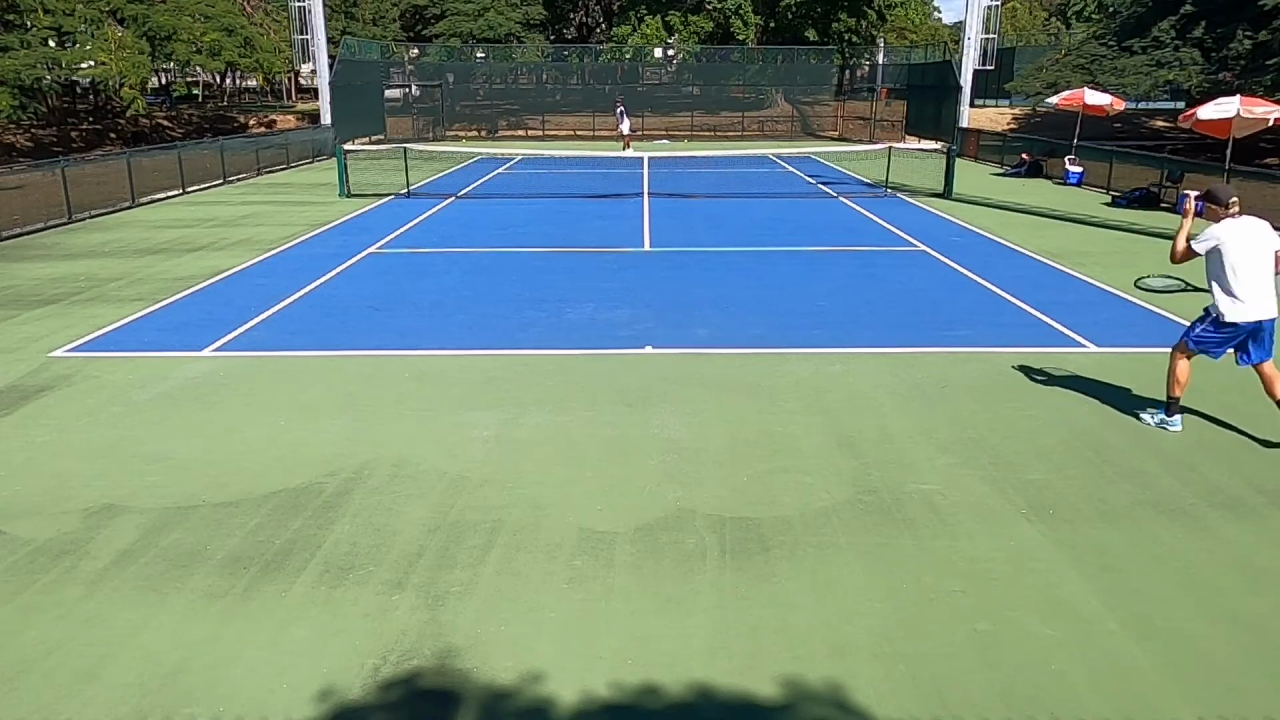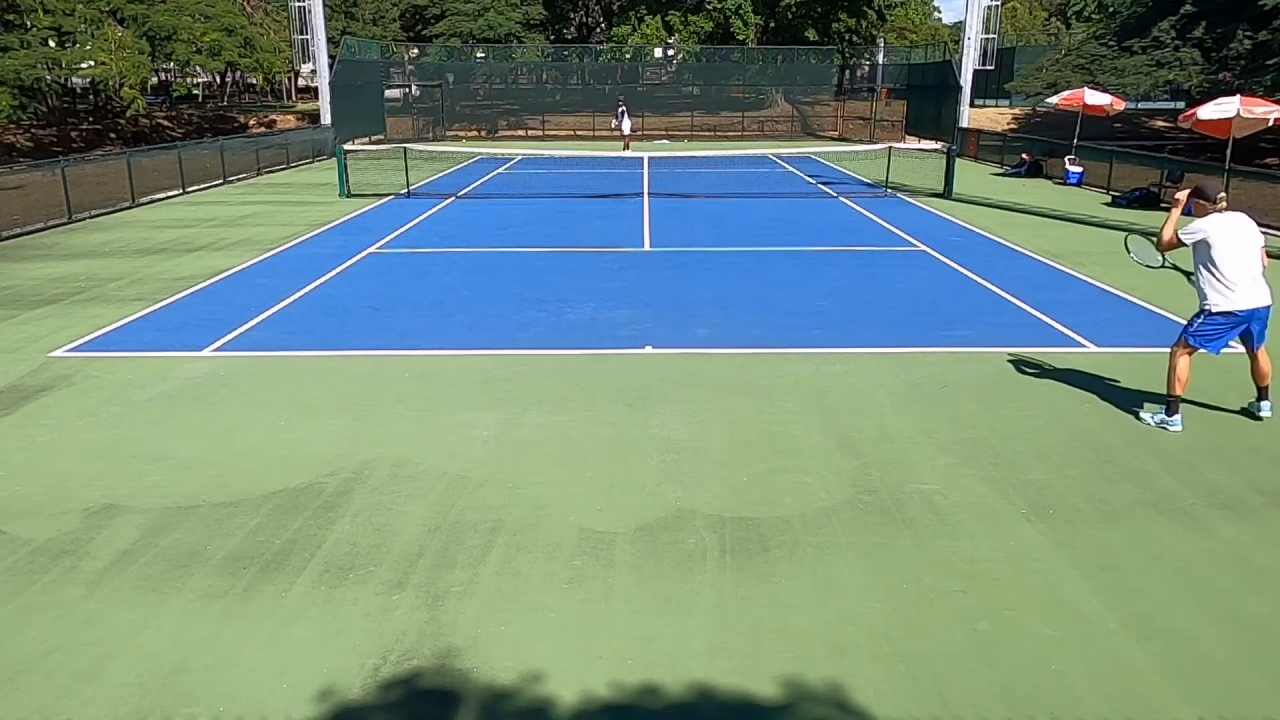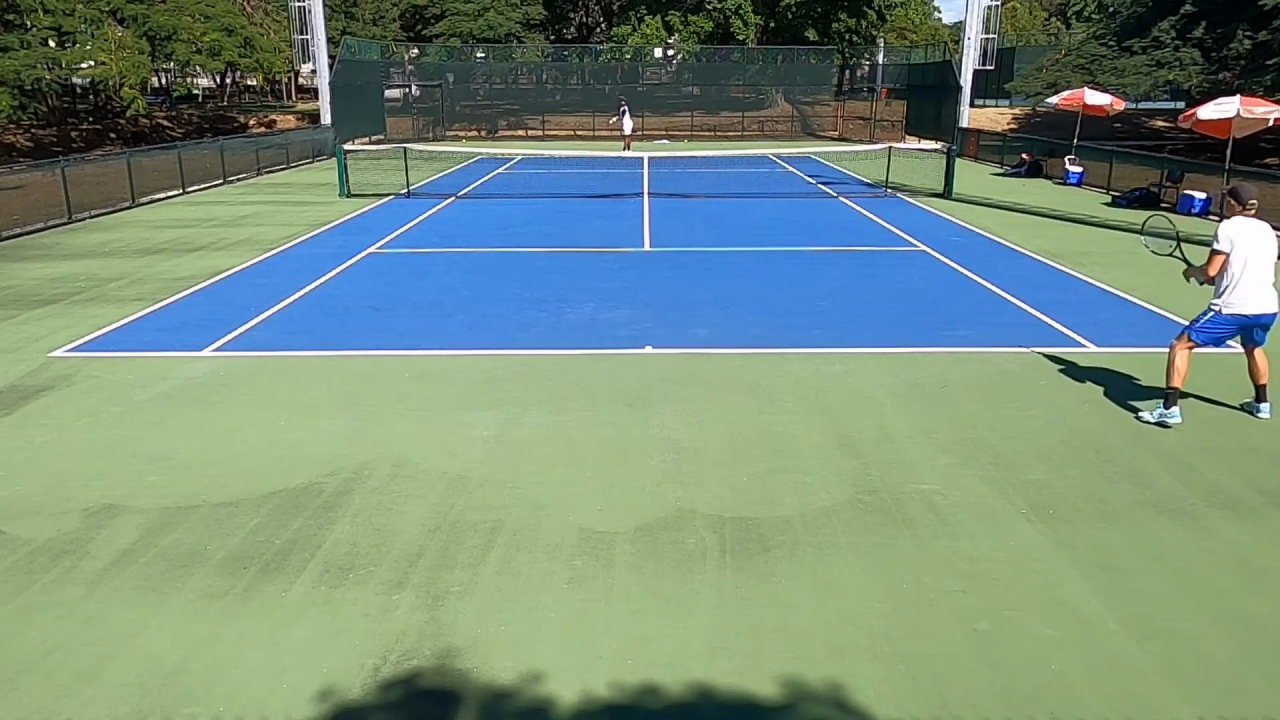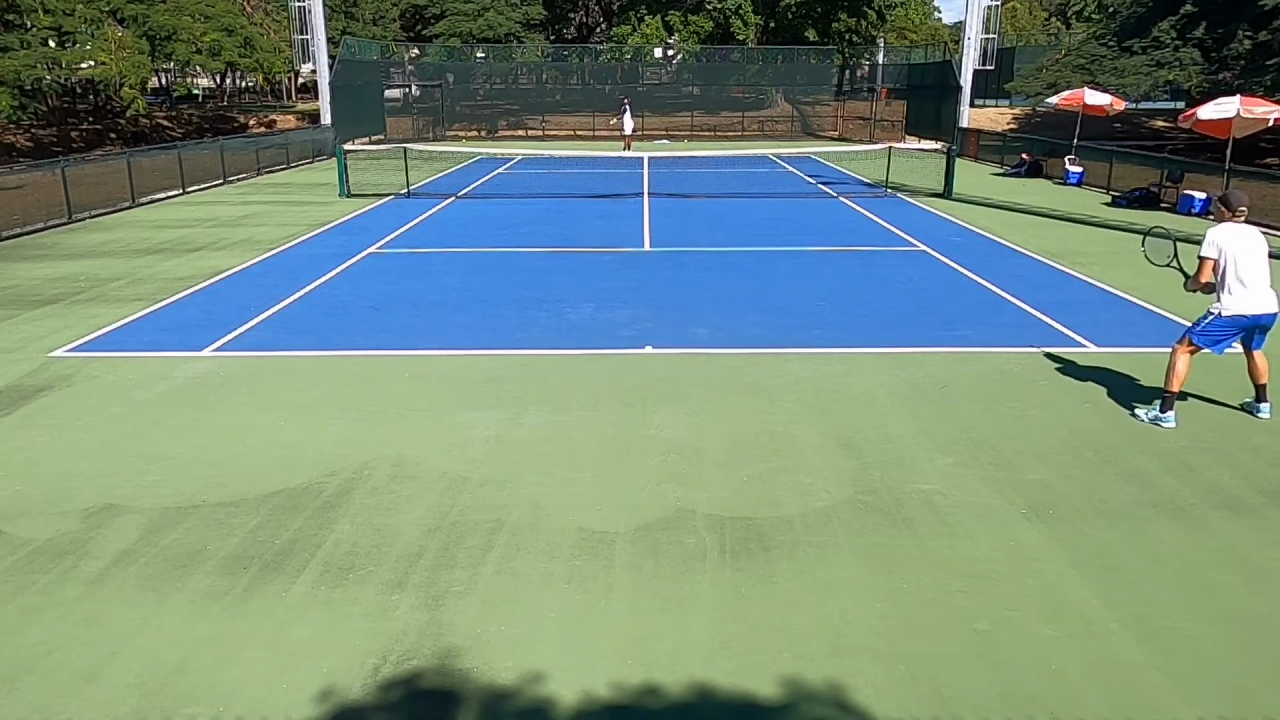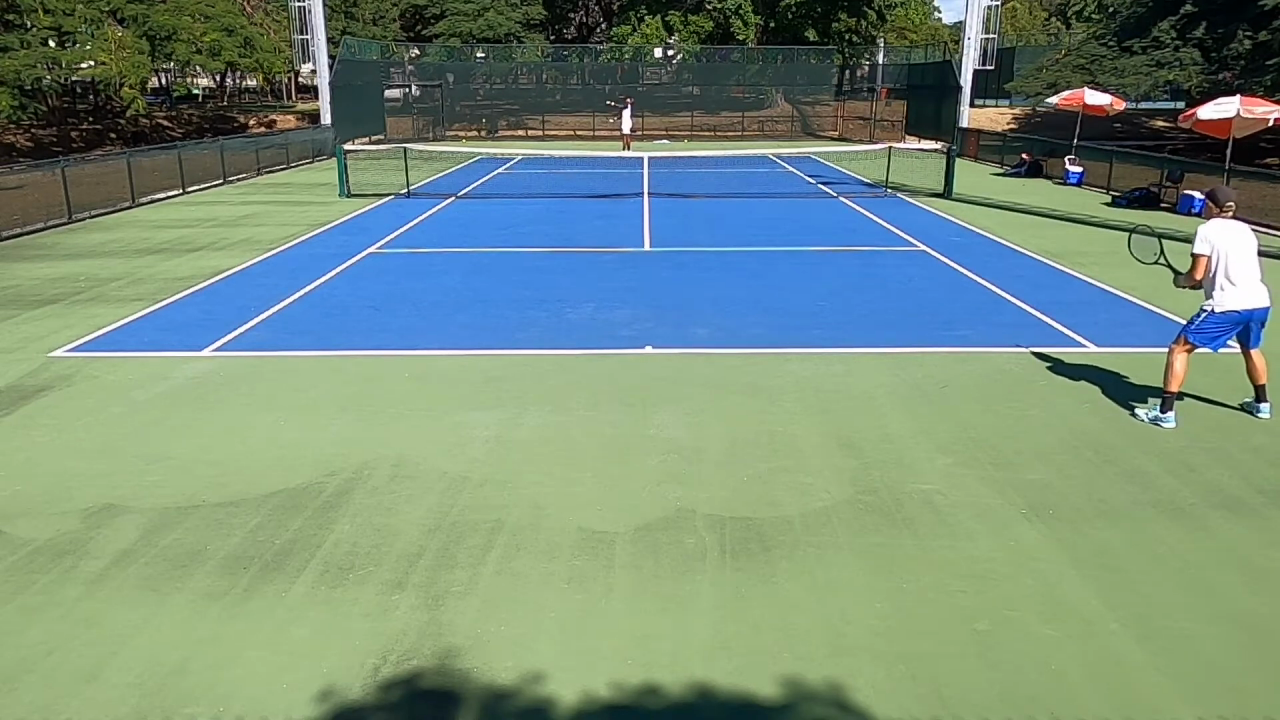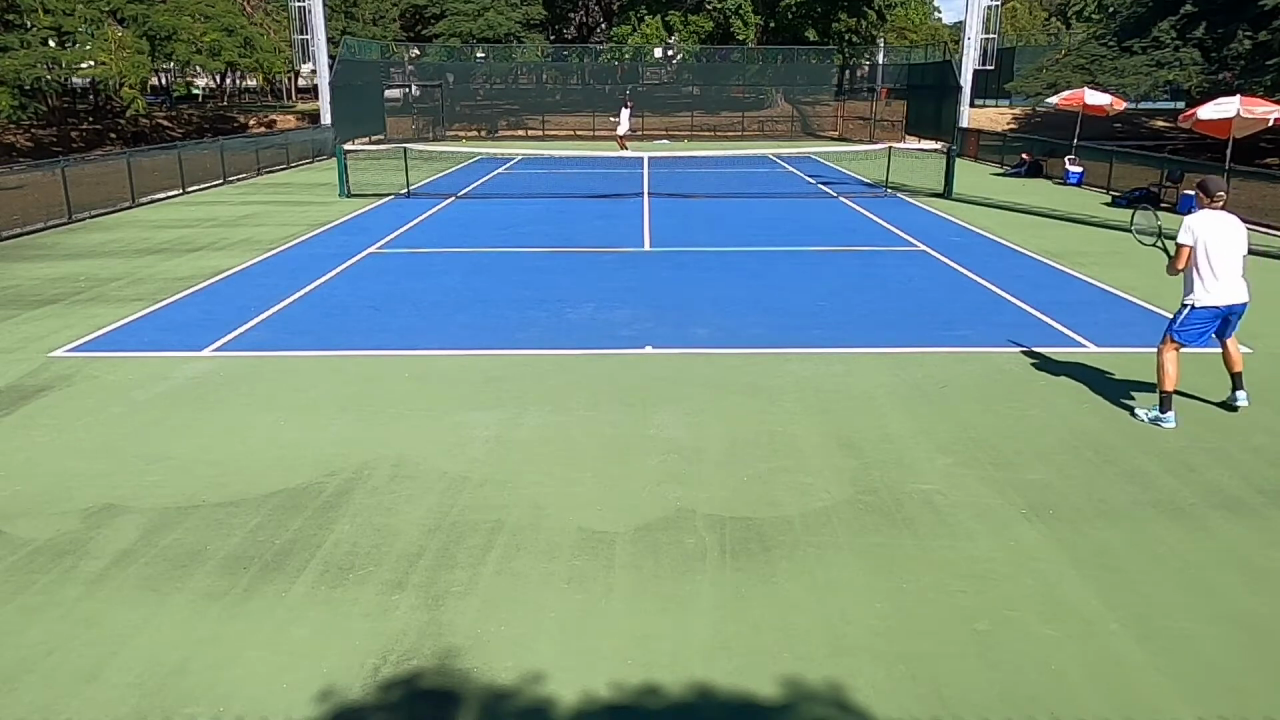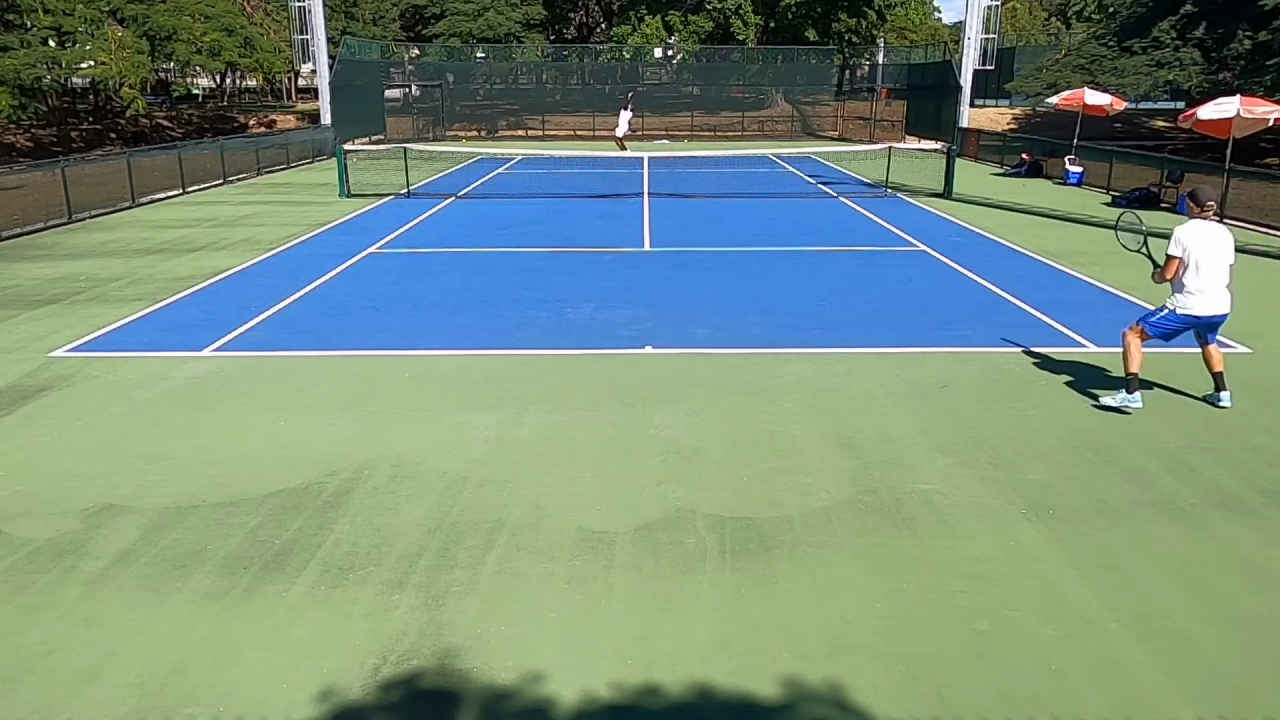
dt=0.3s
person 1, frame 1
left shoulder: (1217, 232)
left elbow: (1176, 257)
left wrist: (1187, 219)
left hip: (1232, 315)
left knee: (1180, 353)
left ankle: (1170, 415)
person 1, frame 2
left shoulder: (1204, 226)
right shoulder: (1245, 220)
left elbow: (1163, 244)
right elbow: (1263, 262)
left wrist: (1176, 209)
left hip: (1226, 307)
right hip: (1261, 302)
left knee: (1180, 351)
right knee: (1256, 350)
left ankle: (1171, 415)
right ankle: (1263, 402)
person 1, frame 3
left shoulder: (1228, 227)
left elbow: (1210, 271)
left wrist: (1191, 272)
right wrist: (1219, 277)
left hip: (1234, 307)
left knee: (1180, 346)
right knee: (1254, 348)
left ankle: (1170, 408)
person 1, frame 4
left shoulder: (1216, 234)
right shoulder: (1257, 235)
left elbow: (1202, 278)
left wrist: (1189, 284)
right wrist: (1215, 286)
left hip: (1235, 310)
right hip: (1268, 308)
left knee: (1182, 350)
right knee: (1252, 349)
left ankle: (1165, 411)
right ankle: (1262, 403)
person 1, frame 5
left shoulder: (1207, 230)
right shoulder: (1246, 231)
left elbow: (1196, 274)
left wrist: (1181, 280)
right wrist: (1196, 282)
left hip: (1228, 306)
right hip: (1260, 303)
left knee: (1179, 349)
right knee: (1251, 350)
left ankle: (1165, 412)
right ankle: (1261, 403)
person 1, frame 6
left shoulder: (1193, 221)
right shoulder: (1238, 224)
left elbow: (1178, 265)
left wrist: (1170, 267)
left hip: (1206, 301)
right hip: (1238, 298)
left knee: (1168, 348)
right knee: (1226, 339)
left ankle: (1165, 412)
right ankle: (1238, 392)
person 1, frame 7
left shoulder: (1184, 231)
right shoulder: (1226, 235)
left elbow: (1167, 274)
left wrist: (1156, 275)
left hip: (1188, 307)
right hip: (1220, 307)
left knee: (1132, 335)
right knee: (1207, 343)
left ankle: (1131, 393)
right ankle: (1222, 392)
